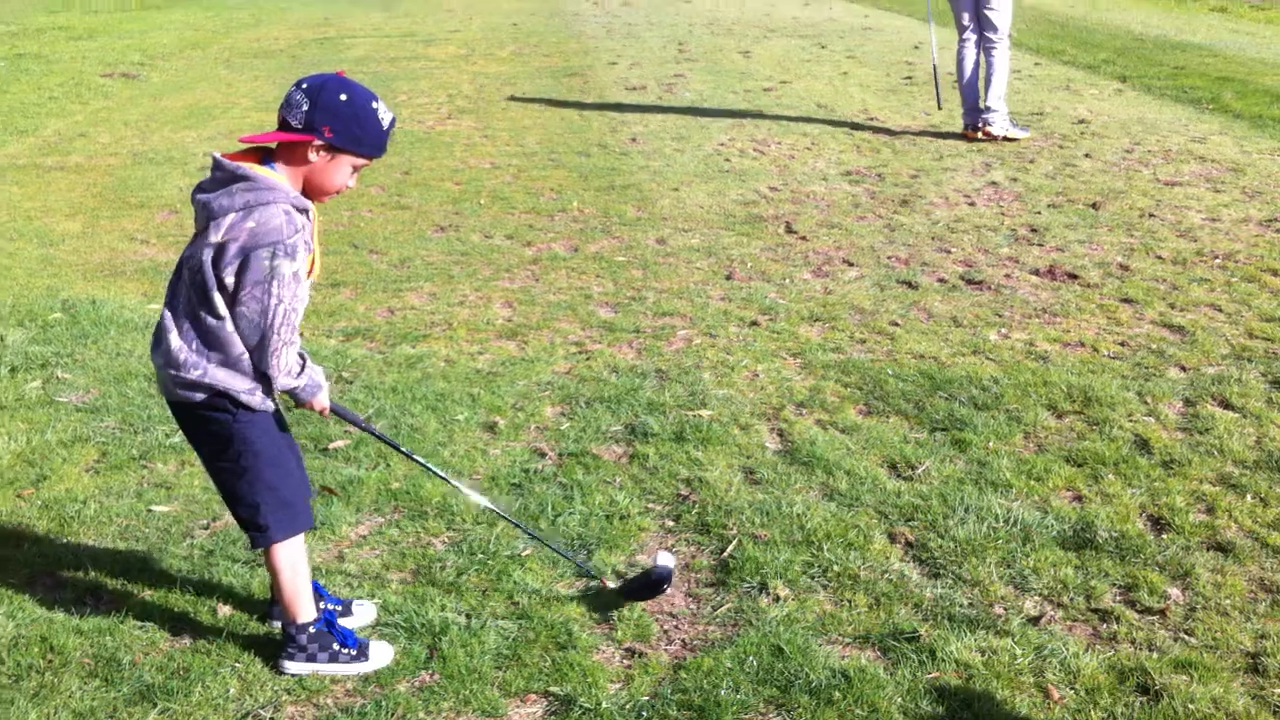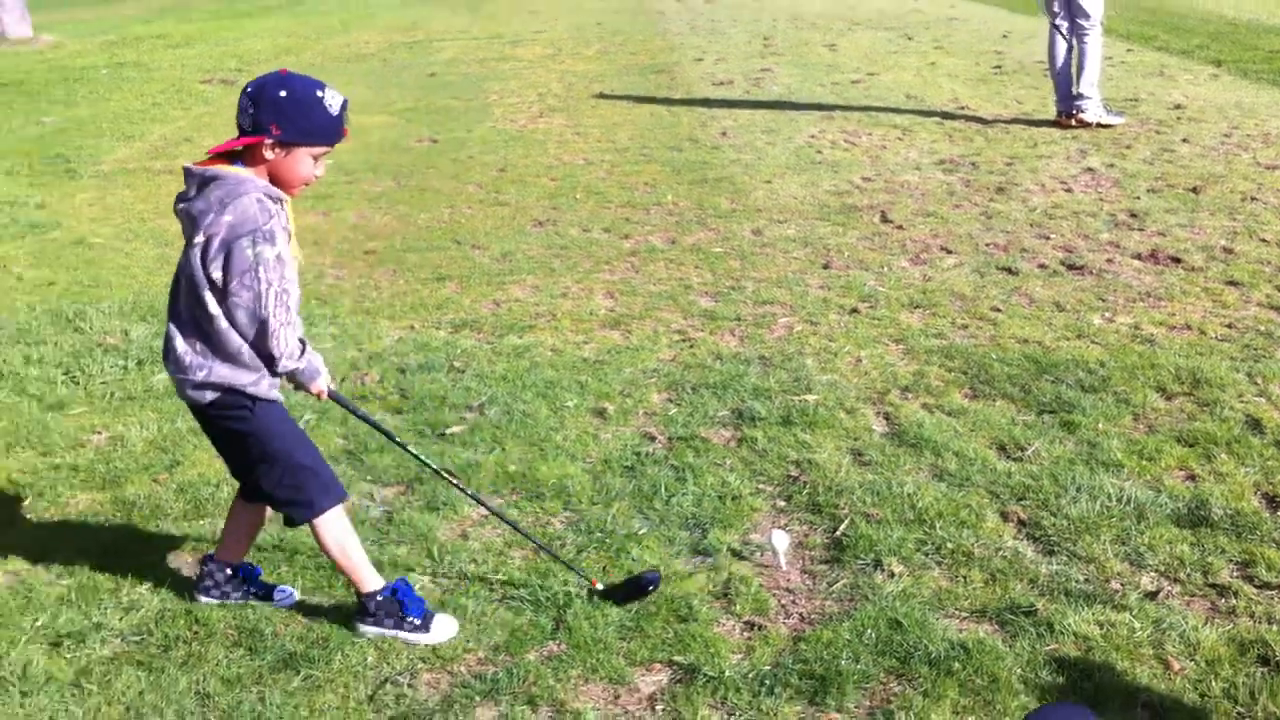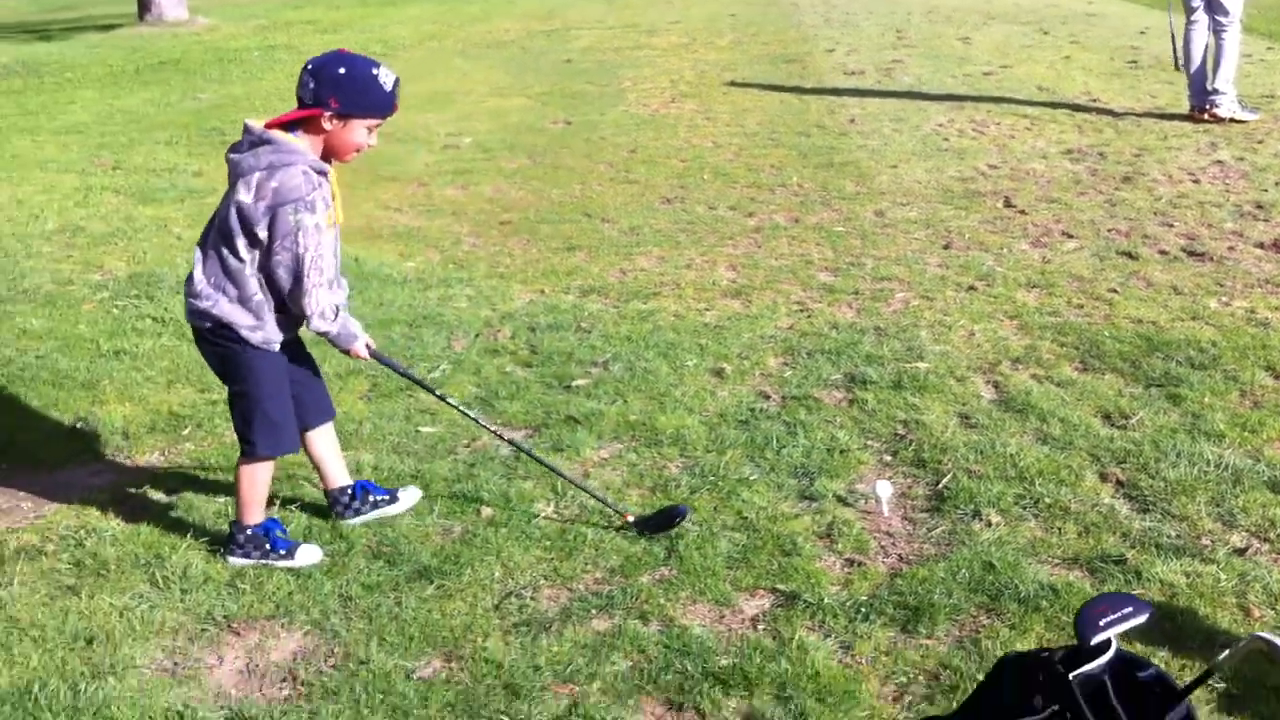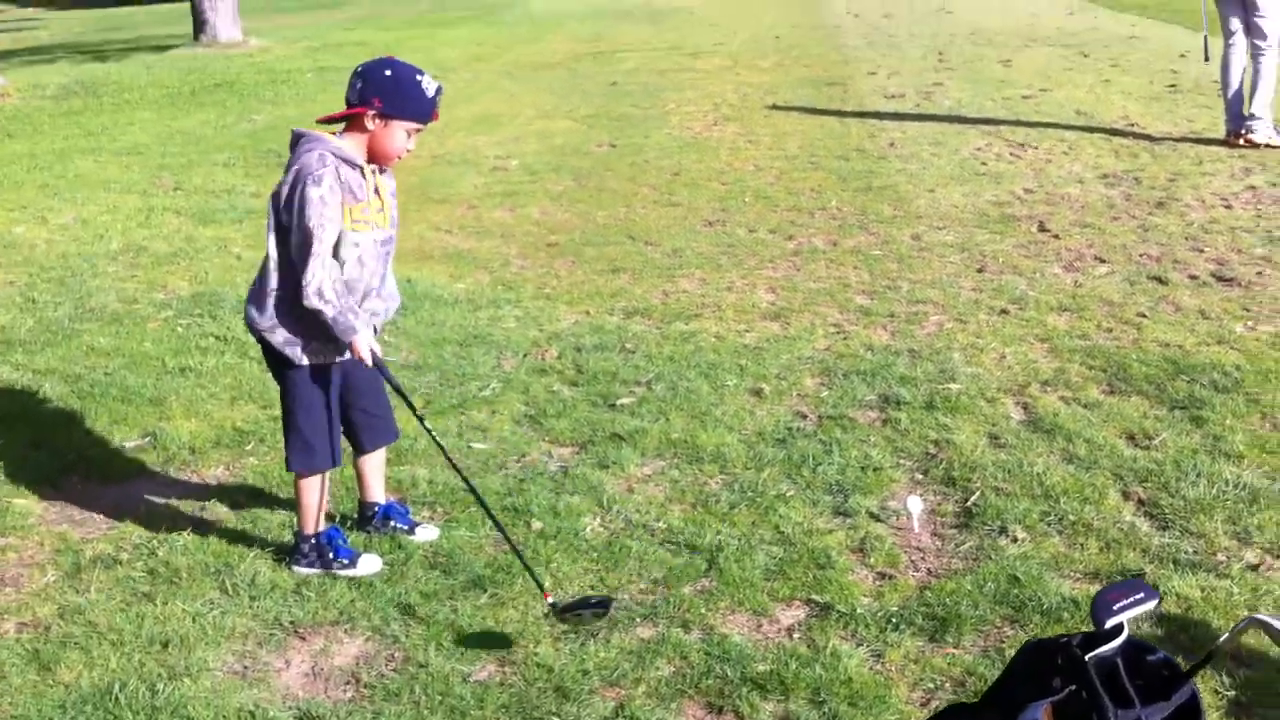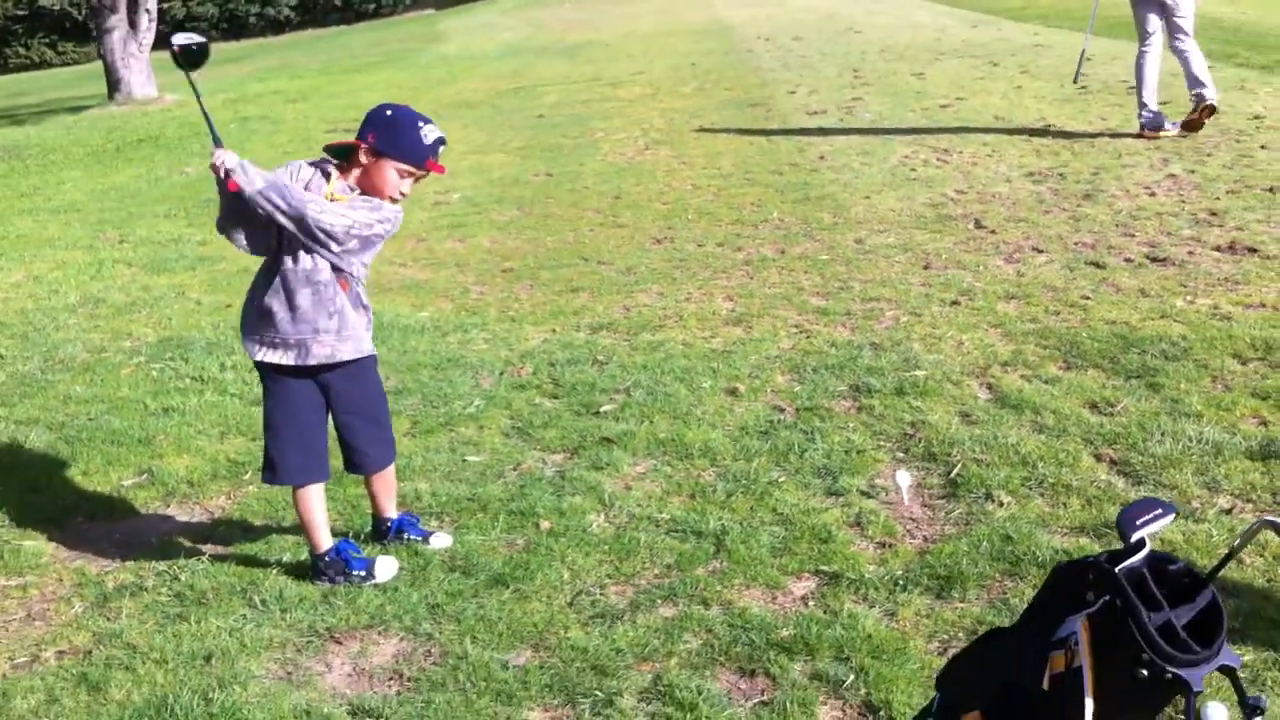
dt=0.5s
person 1, frame 1
left shoulder: (255, 189)
right shoulder: (277, 227)
right elbow: (270, 338)
left wrist: (301, 374)
right wrist: (309, 383)
left hip: (225, 371)
right hip: (220, 387)
left knee: (287, 486)
right knee: (279, 506)
left ankle: (295, 595)
right ankle: (307, 637)
person 1, frame 2
left shoulder: (239, 195)
right shoulder: (256, 217)
right elbow: (268, 324)
left wrist: (302, 366)
right wrist: (309, 372)
left hip: (214, 372)
right hip: (230, 382)
left knee: (267, 480)
right knee: (317, 490)
left ankle: (222, 574)
right ankle: (381, 601)
person 1, frame 3
left shoulder: (290, 156)
right shoulder: (297, 187)
left elbow: (312, 261)
right elbow: (304, 279)
left wrist: (339, 314)
right wrist: (345, 332)
left hip: (261, 311)
right hip: (237, 319)
left knee: (311, 402)
right knee: (270, 429)
left ankle: (344, 493)
right ankle: (249, 535)
person 1, frame 4
left shoulder: (379, 180)
right shoulder: (320, 170)
left elbow: (377, 261)
right elbow: (312, 262)
left wrist: (370, 318)
right wrist: (349, 324)
left hip: (348, 328)
right hip: (299, 330)
left knee: (372, 421)
right knee: (316, 439)
left ankle: (376, 509)
right ankle: (312, 543)
person 1, frame 5
left shoulder: (383, 213)
right shoulder: (301, 175)
left elbow: (313, 220)
right elbow: (251, 236)
left wrist: (246, 174)
right wrist: (234, 183)
left hip: (345, 346)
right hip: (281, 342)
left knee: (376, 443)
right knee: (302, 457)
left ankle: (389, 522)
right ankle: (328, 557)
